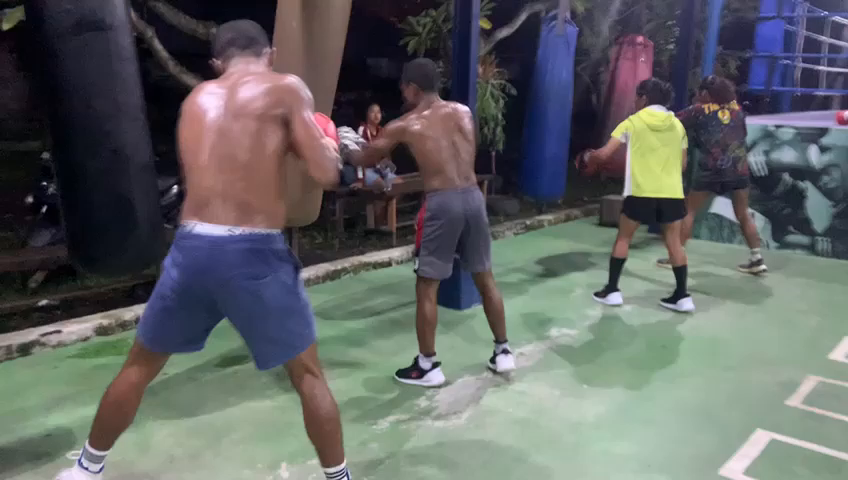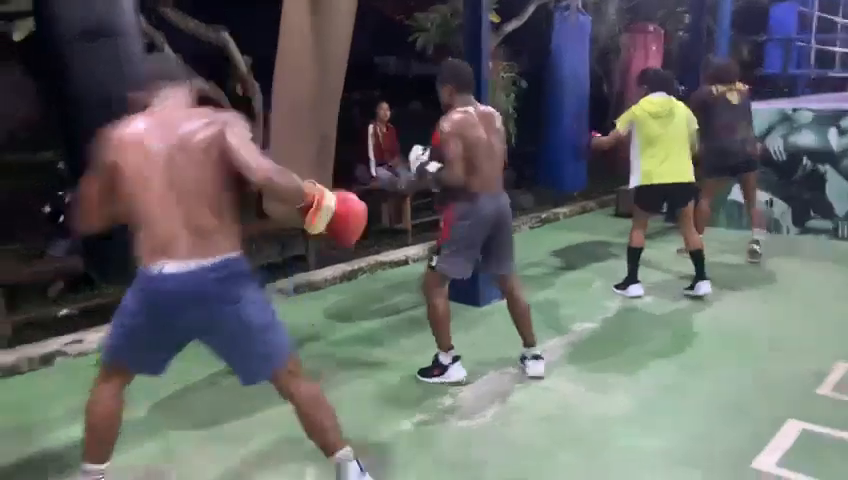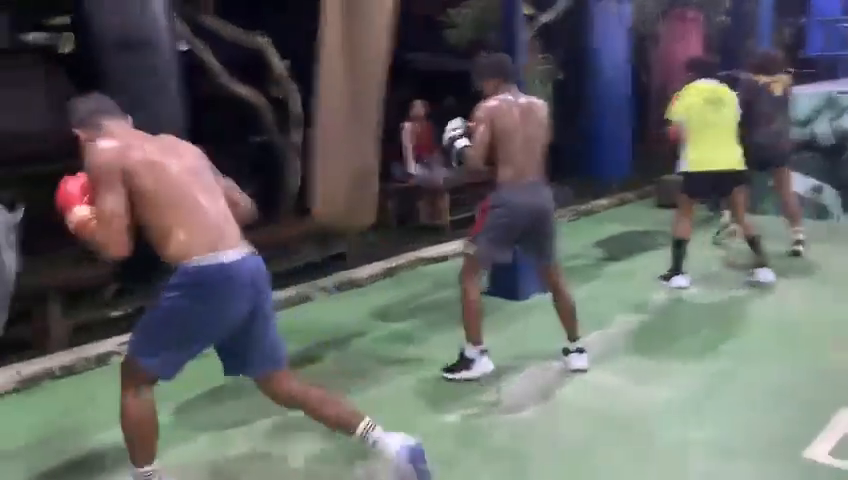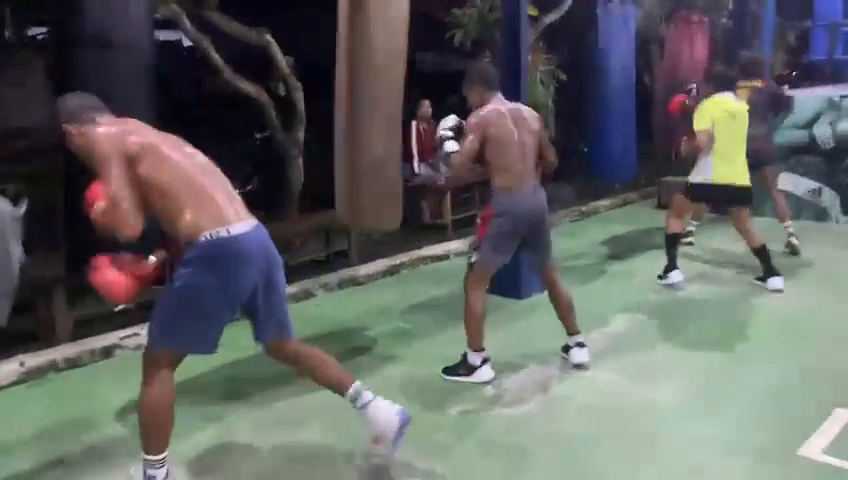
dt=0.2s
person 1, frame 1
left shoulder: (196, 98)
right shoulder: (286, 90)
right elbow: (323, 173)
right wrist: (326, 146)
left hip: (191, 249)
right hip: (251, 255)
left knee: (141, 365)
right knee: (308, 374)
person 1, frame 2
left shoulder: (117, 136)
right shoulder: (221, 124)
left elbow: (88, 221)
right elbow: (263, 176)
right wrist: (321, 200)
left hip: (160, 287)
right hip: (226, 279)
left knee: (111, 378)
right knee: (293, 380)
person 1, frame 3
left shoulder: (104, 152)
right shoulder: (182, 146)
left elbow: (117, 248)
right elbow: (245, 208)
left wrist: (81, 221)
left hip: (203, 280)
right hip: (249, 269)
left knee: (135, 379)
right knee: (280, 385)
right ankle: (387, 443)
person 1, frame 4
left shoulder: (103, 141)
right shoulder: (158, 139)
left elbow: (127, 228)
left wrist: (102, 215)
left hip: (218, 255)
right hip: (258, 243)
left knee: (158, 365)
right knee: (284, 347)
right ankle: (374, 409)
person 2, frame 1
left shoulder: (405, 125)
right shoulder: (463, 112)
left elbow: (364, 158)
left hip: (442, 204)
right hip: (473, 197)
left knee: (426, 288)
right knee: (485, 279)
left ankle: (428, 366)
right ankle: (503, 351)
person 2, frame 2
left shoulder: (451, 122)
right shoulder: (494, 116)
left elbow: (454, 178)
left wrist: (428, 172)
left hip: (470, 207)
right hip: (499, 202)
left knee: (434, 283)
right knee: (509, 282)
left ankle: (449, 361)
right ankle: (532, 355)
person 2, frame 3
left shoulder: (488, 110)
right shoulder: (541, 107)
left elbow: (474, 162)
left wrist: (456, 140)
left hip: (508, 197)
right hip: (541, 194)
left knee: (470, 274)
right knee: (553, 276)
left ankle: (474, 356)
right ankle: (576, 349)
person 2, frame 4
left shoulder: (480, 118)
right shoulder: (530, 114)
left elbow: (459, 167)
right elbow: (550, 161)
left wrist: (447, 140)
left hip: (508, 204)
right hip: (535, 198)
left knee: (474, 283)
right knee: (549, 275)
left ankle: (476, 362)
right ankle: (576, 344)
person 3, frame 1
left shoulder: (634, 122)
right shoulder: (677, 125)
left elbow: (604, 154)
right elbow: (682, 162)
left wrist: (589, 157)
left hip: (641, 193)
right hip: (673, 193)
left knee: (623, 238)
right knee: (673, 243)
left ankle: (611, 290)
right ankle: (682, 295)
person 3, frame 2
left shoulder: (636, 111)
right shoulder: (682, 110)
left elbow: (609, 141)
right elbow: (693, 148)
left wrist: (593, 140)
left hip: (649, 180)
right hip: (682, 179)
left knee: (639, 227)
right knee: (688, 229)
left ankle: (632, 282)
right ankle: (701, 280)
person 3, frame 3
left shoulder: (687, 96)
right shoulder: (729, 95)
left elbow: (678, 135)
left wrist: (674, 131)
left hip: (699, 168)
right hip: (732, 166)
left knee: (684, 217)
right knee: (740, 216)
left ankle: (677, 272)
right ankle: (762, 265)
person 3, frame 4
left shoulder: (707, 107)
right shoulder: (742, 109)
left elbow: (703, 144)
left wrist: (687, 147)
left hip: (708, 178)
right hip: (739, 181)
left knee: (675, 215)
right knee: (745, 228)
left ankle: (672, 270)
right ankle: (772, 274)
person 4, frame 1
left shoulder: (698, 111)
right shoulder: (737, 110)
left hip: (710, 169)
right hip: (738, 169)
left knee: (690, 211)
right knee: (744, 215)
right ankle: (757, 259)
person 4, frame 2
left shoulder: (706, 93)
right shoulder: (744, 90)
left elbow: (693, 116)
left hip: (719, 152)
right hip: (747, 150)
left knee: (706, 197)
right knee: (751, 198)
right ankle: (756, 241)
person 4, frame 3
left shoulder: (748, 81)
right shoulder: (785, 82)
left elbow: (738, 105)
left hip: (754, 143)
right hip: (781, 143)
right knee: (785, 191)
left ankle: (728, 221)
right ankle: (798, 238)
person 4, frame 4
right shoulder: (765, 87)
right elbow: (786, 103)
right hip: (761, 146)
right knee: (773, 192)
left ankle: (690, 230)
right ankle: (790, 234)
